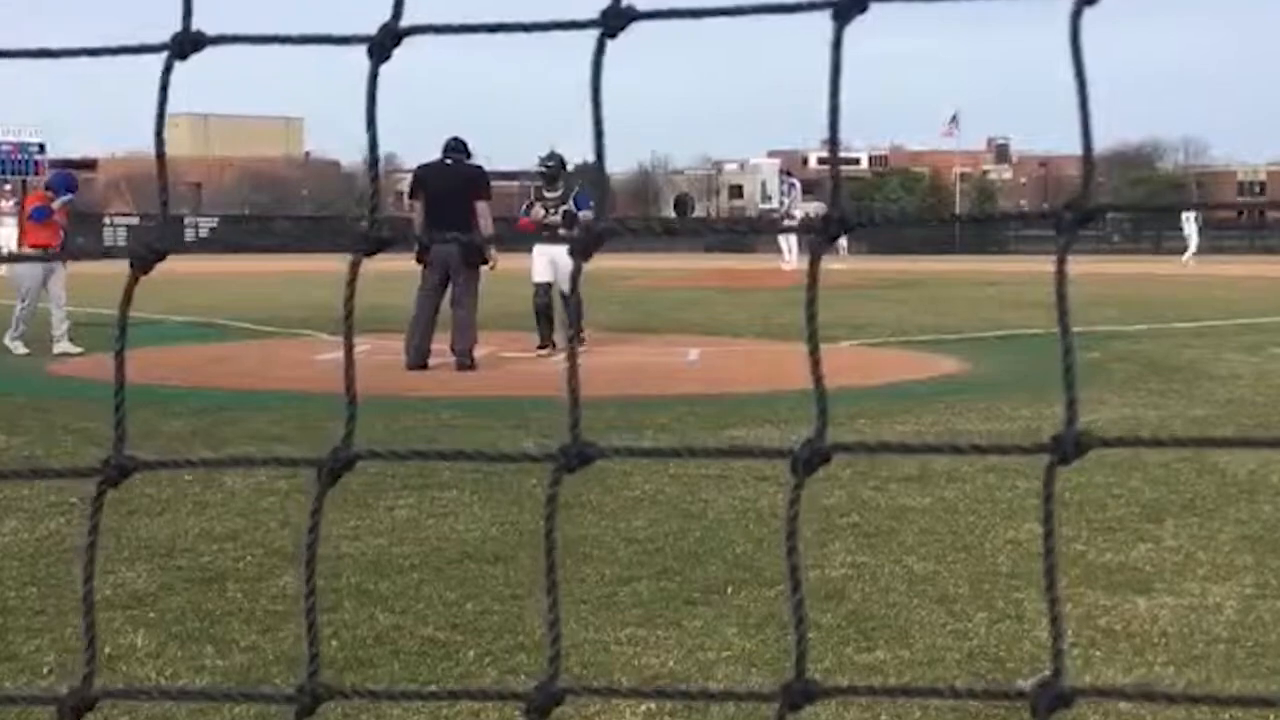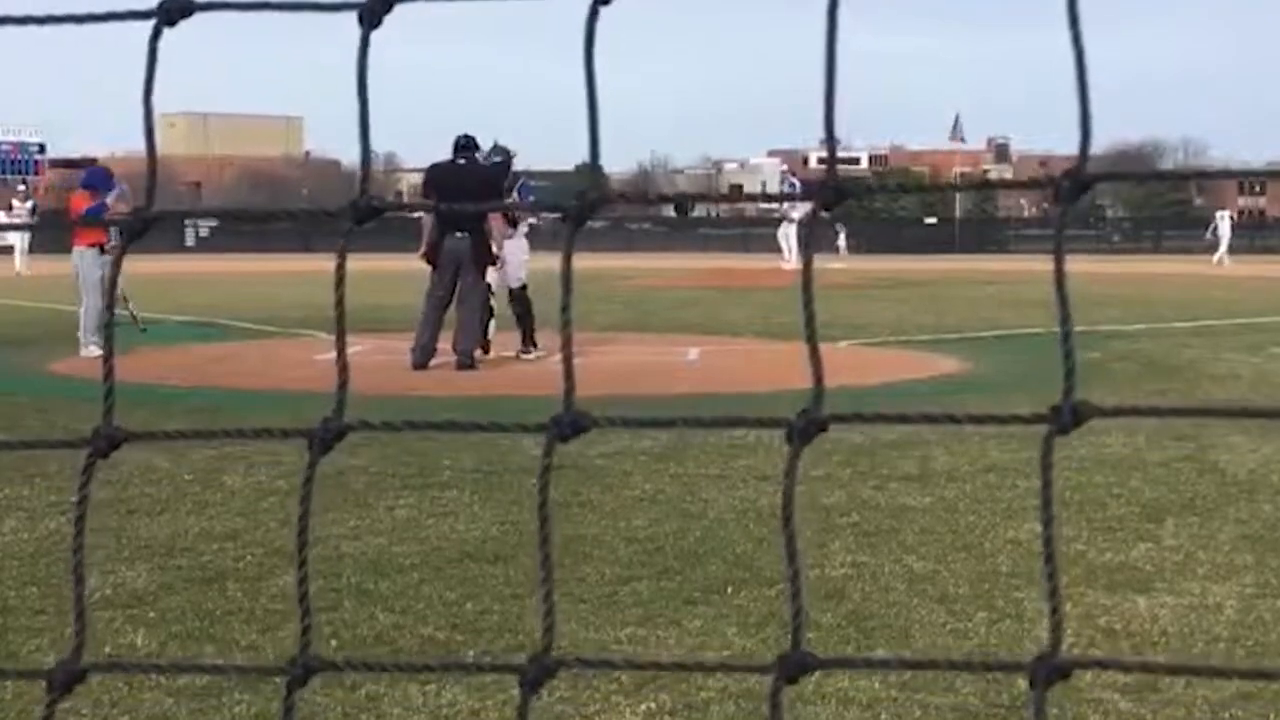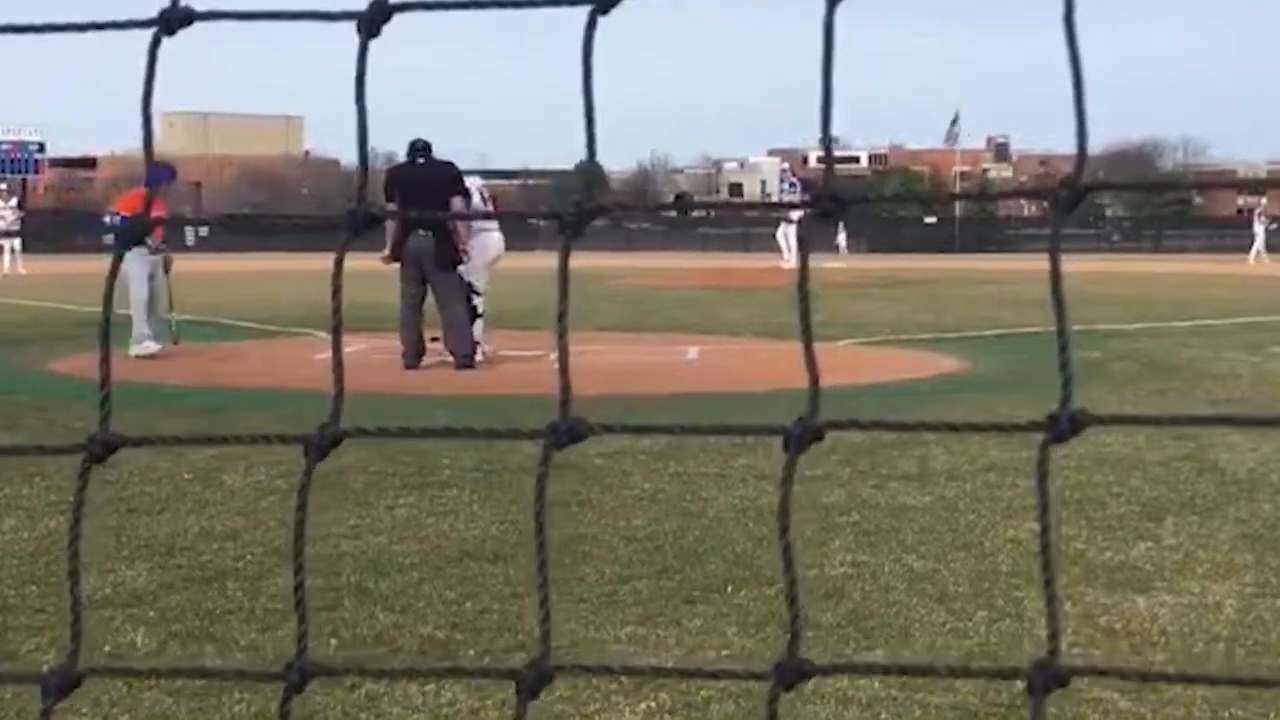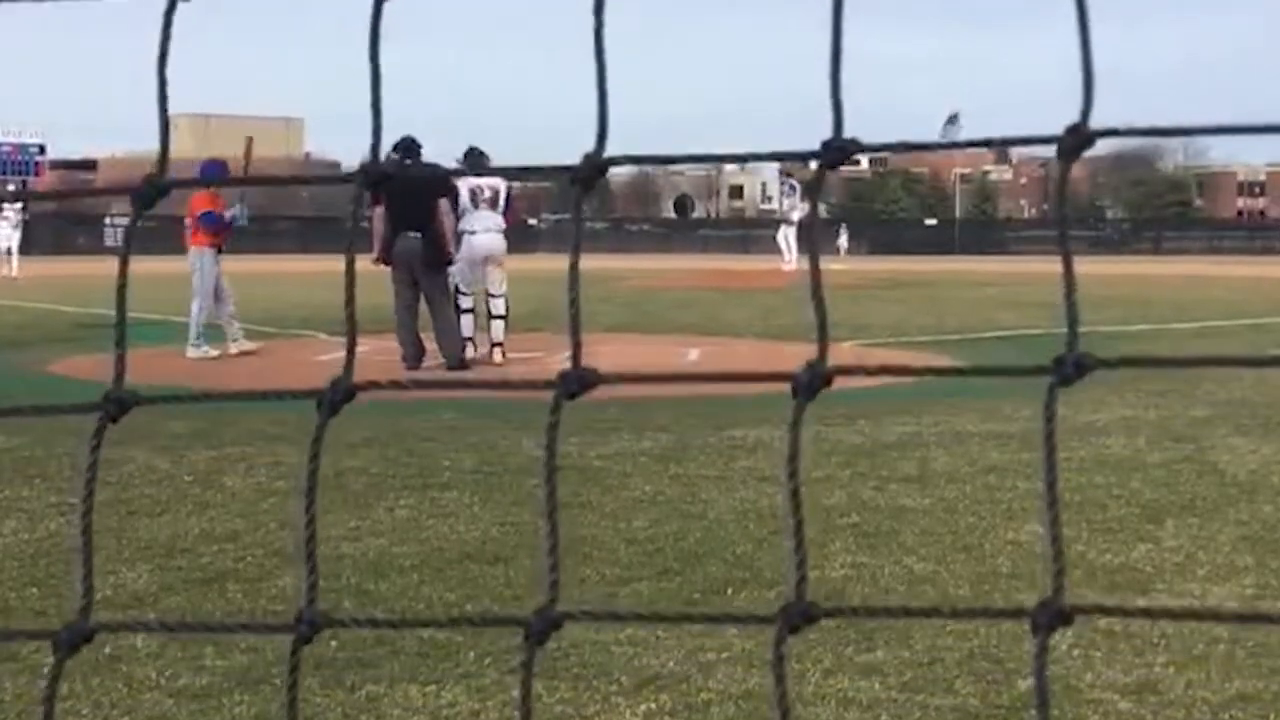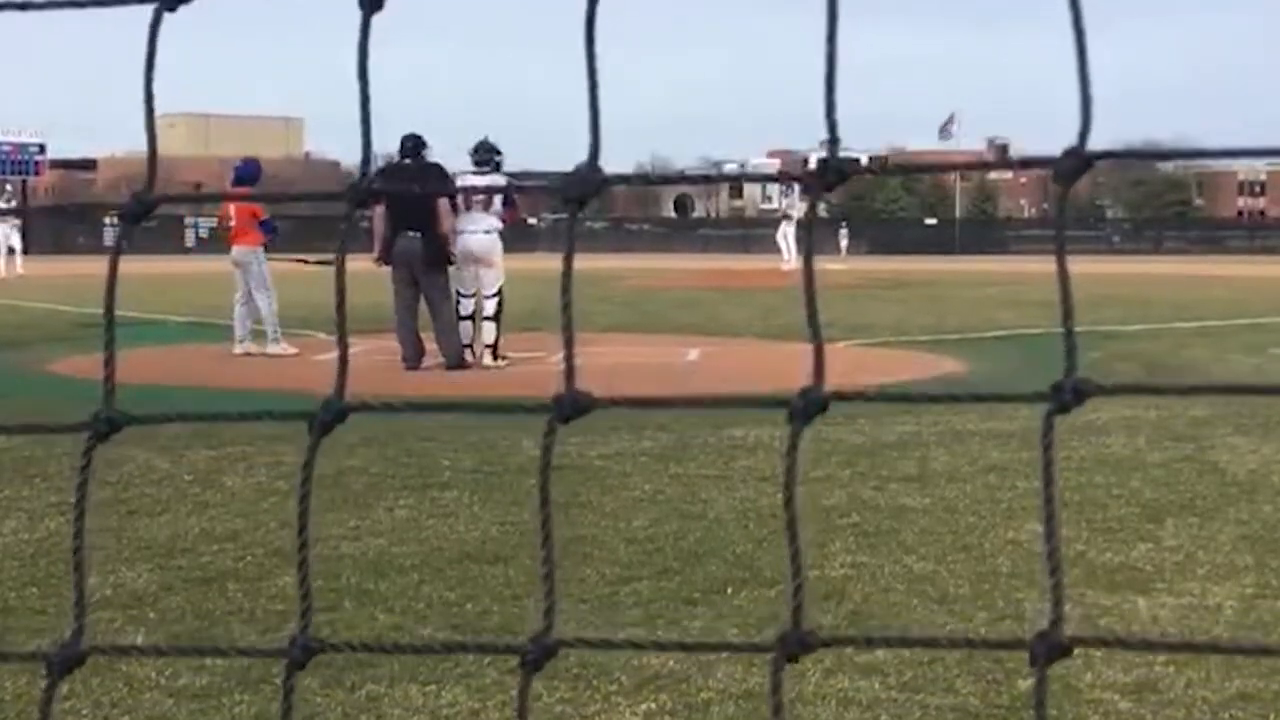
dt=1s
person 1, frame 1
left shoulder: (422, 172)
right shoulder: (475, 173)
left elbow: (417, 212)
right elbow: (482, 213)
left wrist: (421, 242)
right wrist: (490, 247)
left hip: (433, 245)
right hip: (464, 245)
left knee: (426, 302)
right knee: (464, 303)
left ankle: (416, 356)
right ankle: (463, 357)
person 1, frame 2
left shoulder: (435, 172)
right shoulder: (487, 174)
left elbow: (429, 212)
right elbow: (494, 214)
left wrist: (425, 245)
left hip: (444, 243)
right hip: (474, 244)
left knee: (435, 301)
right knee: (470, 302)
left ankle: (421, 355)
right ankle: (465, 355)
person 1, frame 3
left shoulder: (396, 173)
right shoulder: (448, 170)
left elbow: (392, 212)
right elbow: (458, 208)
left wrist: (389, 246)
right wrist: (463, 242)
left hip: (409, 243)
right hip: (439, 242)
left knee: (410, 302)
right knee: (452, 301)
left ankle: (411, 355)
right ankle: (463, 355)
person 1, frame 4
left shoulder: (385, 176)
right shoulder: (435, 172)
left elbow: (379, 215)
right elbow: (444, 211)
left wrist: (377, 249)
right wrist: (451, 245)
left hip: (398, 245)
right hip: (427, 245)
left knee: (405, 305)
right knee: (441, 303)
left ankle: (412, 357)
right ankle: (454, 357)
person 1, frame 5
left shoulder: (385, 175)
right shoulder: (435, 172)
left elbow: (379, 213)
right elbow: (444, 209)
left wrist: (378, 248)
right wrist: (451, 243)
left hip: (398, 244)
right hip: (427, 244)
left knee: (404, 305)
right knee: (440, 303)
left ankle: (411, 357)
right ankle: (453, 357)
person 2, frame 1
left shoulder: (574, 193)
right shoulder: (535, 194)
left elbow: (589, 217)
right elbow: (522, 222)
left wrist: (559, 219)
right wrist: (536, 220)
left hip: (566, 247)
right hip: (541, 247)
left knee: (569, 294)
right knee: (541, 292)
left ankle: (576, 334)
right ankle: (546, 341)
person 2, frame 2
left shoulder: (520, 186)
left elbow: (531, 211)
left wrist: (504, 208)
left hip: (514, 244)
left knee: (518, 294)
left ankle: (529, 343)
right ankle: (483, 344)
person 2, frame 3
right shoulder: (474, 182)
left hip: (482, 240)
right hip: (494, 238)
left knee: (471, 292)
right knee: (472, 291)
left ankle: (473, 348)
right ankle: (476, 341)
person 2, frame 4
left shoulder: (459, 184)
right shoulder: (502, 183)
right elbow: (507, 217)
left hip: (472, 240)
right hip: (497, 239)
left knee: (463, 292)
right knee: (497, 294)
left ankle: (468, 344)
right ankle: (497, 349)
person 2, frame 5
left shoulder: (459, 181)
right shoulder: (501, 182)
right elbow: (511, 215)
left hip: (463, 240)
right hip: (489, 240)
left knee: (464, 296)
right knee: (492, 297)
left ankle: (467, 350)
right ankle: (489, 352)
person 3, frame 1
left shoulder: (61, 206)
right shoulder: (34, 198)
right elbow: (39, 215)
right wrist: (61, 201)
left hip: (55, 258)
right hip: (33, 256)
left knee: (59, 300)
right knee: (28, 302)
left ankle: (61, 341)
right ankle: (13, 338)
person 3, frame 2
left shoulder: (98, 199)
right shoulder: (78, 198)
right elbow: (92, 214)
right wrist: (112, 197)
left hip: (101, 253)
right hip: (86, 254)
left knee: (109, 298)
right knee: (91, 301)
left ankle: (88, 333)
right ankle: (89, 344)
person 3, frame 3
left shoulder: (161, 200)
right shoulder: (134, 196)
right elbow: (119, 221)
left wrist: (165, 252)
right wrist: (142, 236)
left hip: (156, 255)
right hip: (136, 251)
left knee: (155, 300)
right knee: (141, 294)
left ankle: (138, 344)
right ankle: (143, 340)
person 3, frame 4
left shoulder: (215, 198)
right shoulder: (201, 197)
left elbow: (221, 224)
right elbow: (210, 221)
left wrist: (233, 216)
right wrist: (231, 214)
left hip: (212, 253)
right hip: (203, 253)
left knee: (223, 298)
right knee: (202, 300)
left ankle: (236, 341)
right ankle: (195, 345)
person 3, frame 5
left shoulder: (228, 198)
right shoulder: (253, 198)
left elbow: (224, 224)
right elbow: (266, 225)
right wrist: (275, 230)
left hip: (236, 250)
right hip: (252, 251)
left knee: (243, 297)
right knee: (266, 296)
left ankle: (242, 342)
right ankle: (274, 343)
